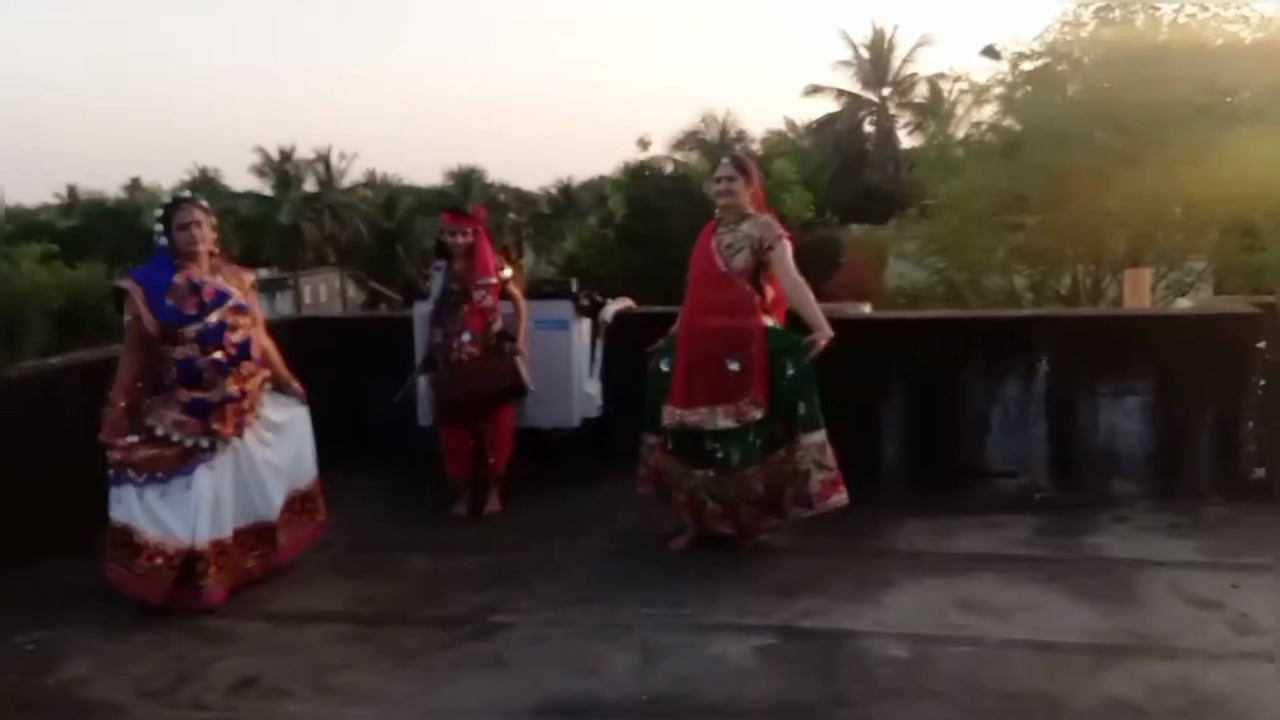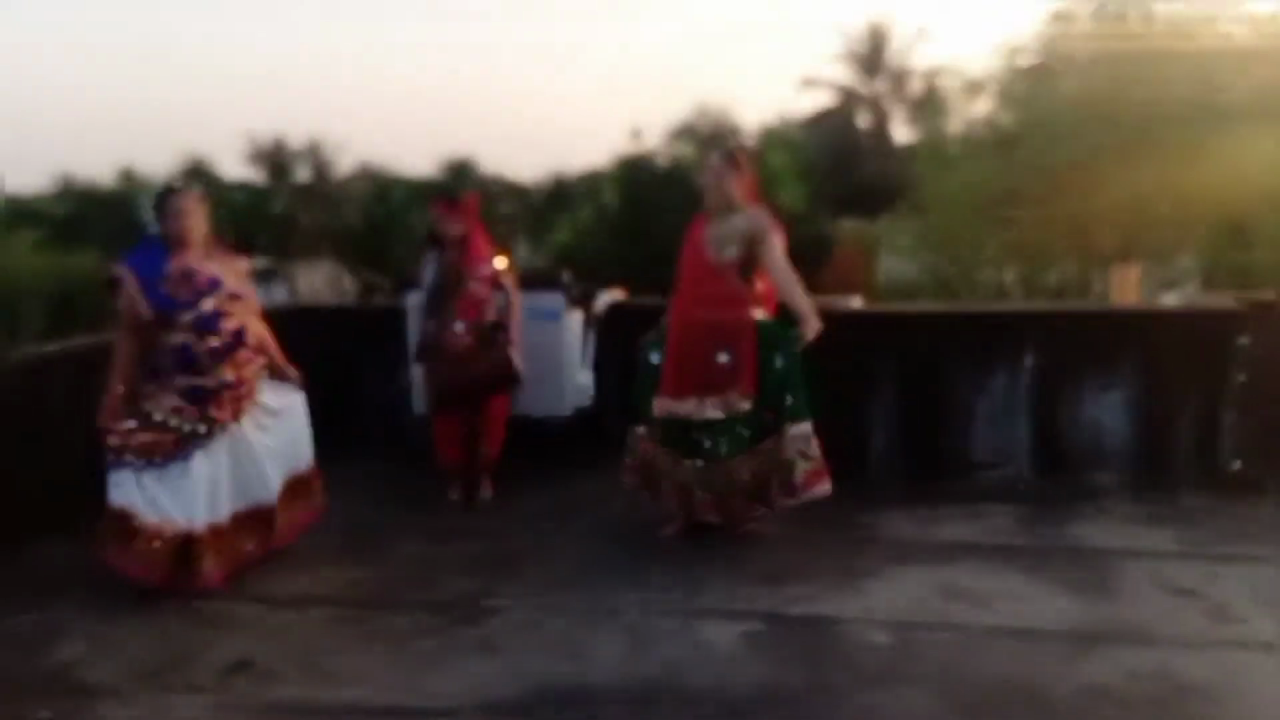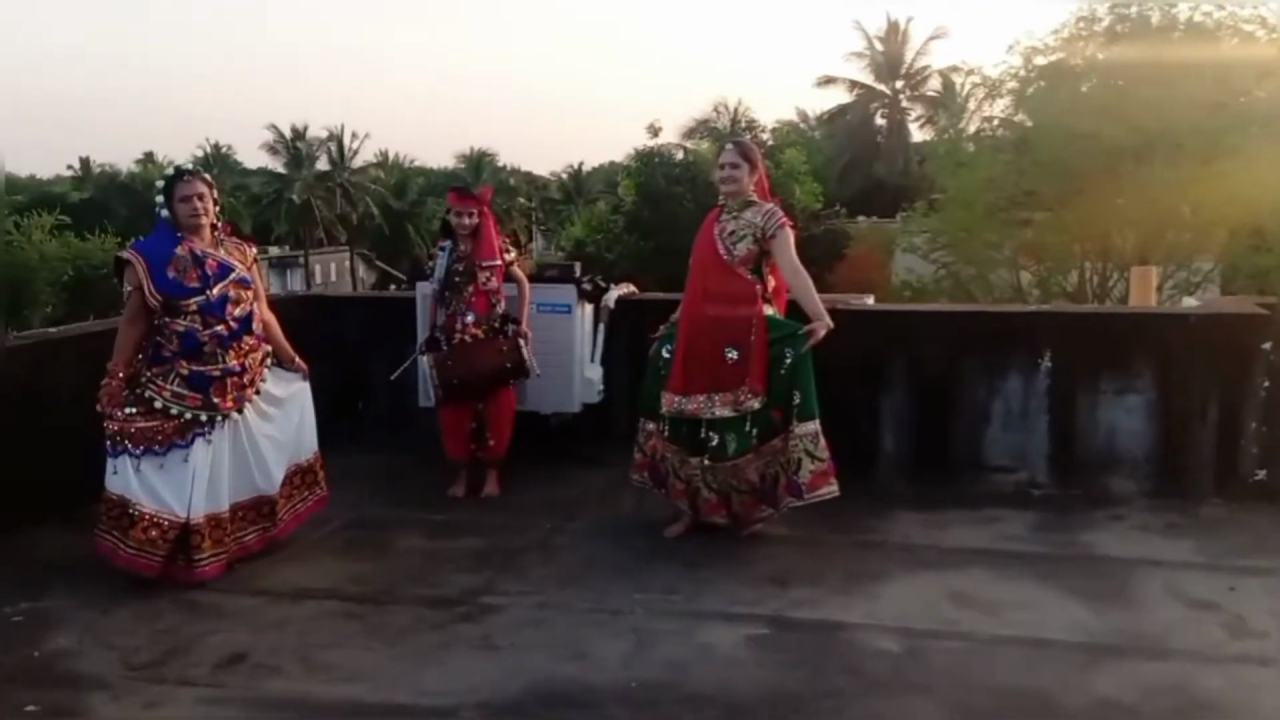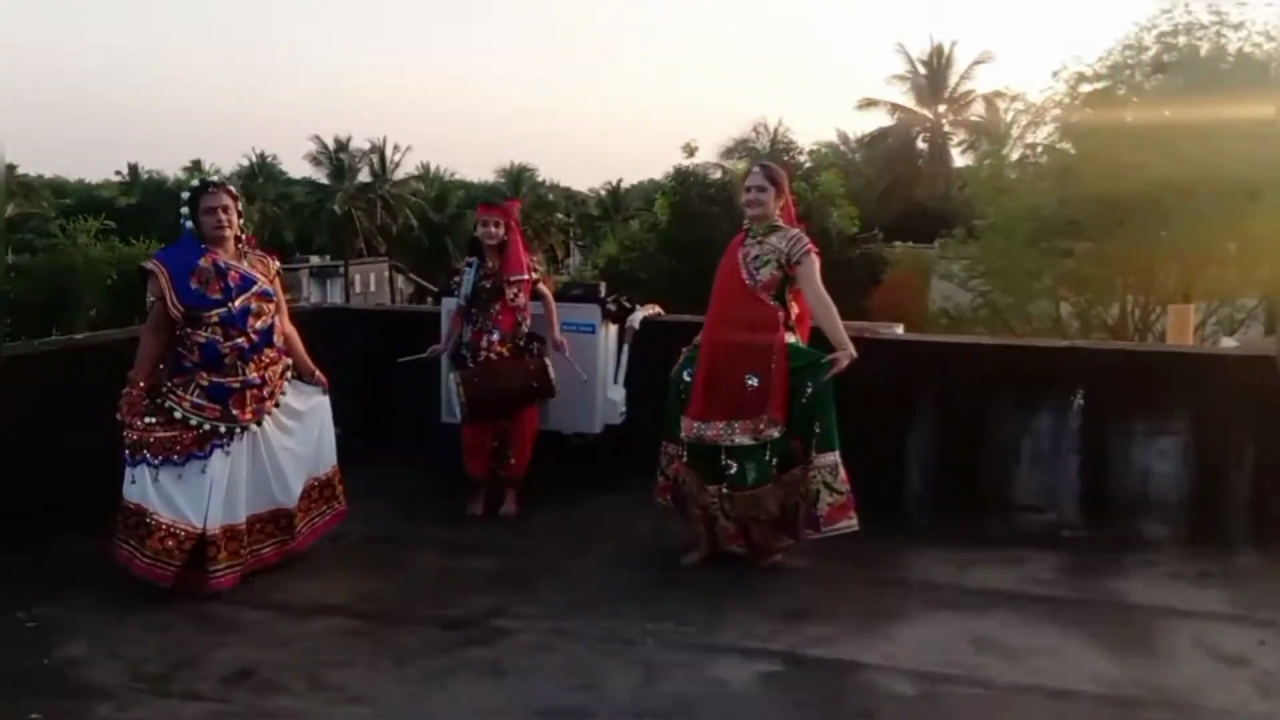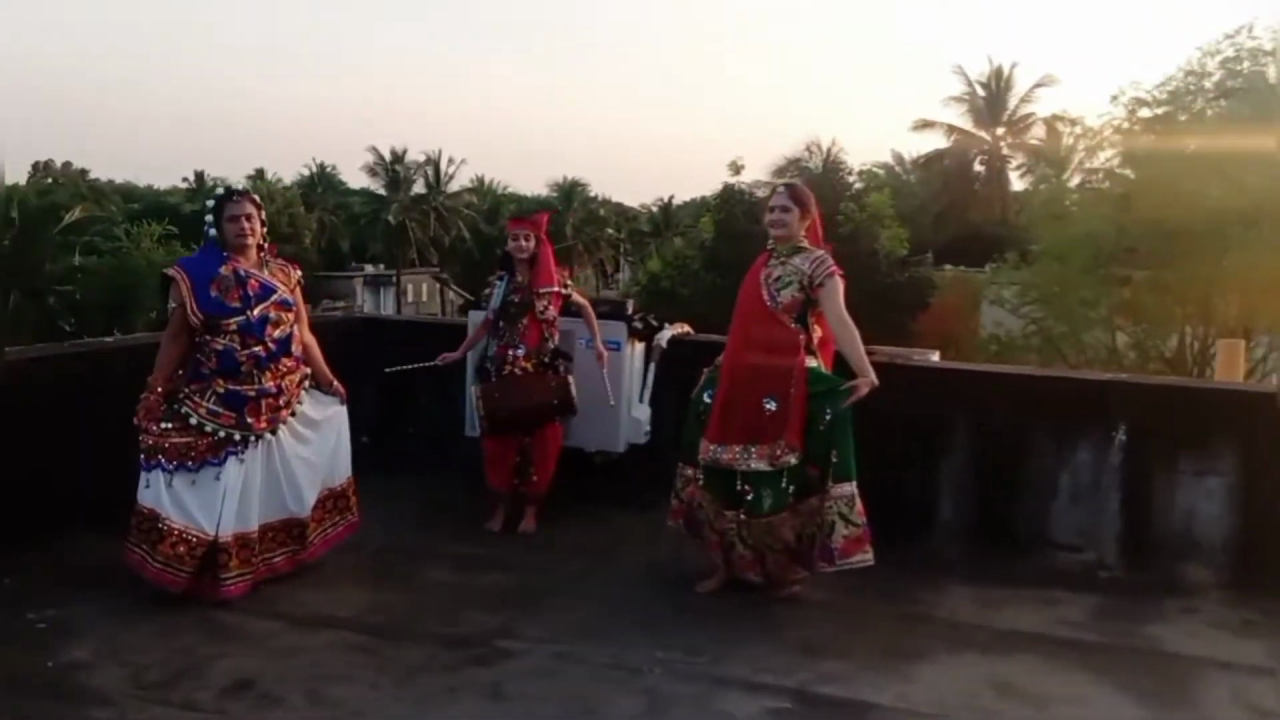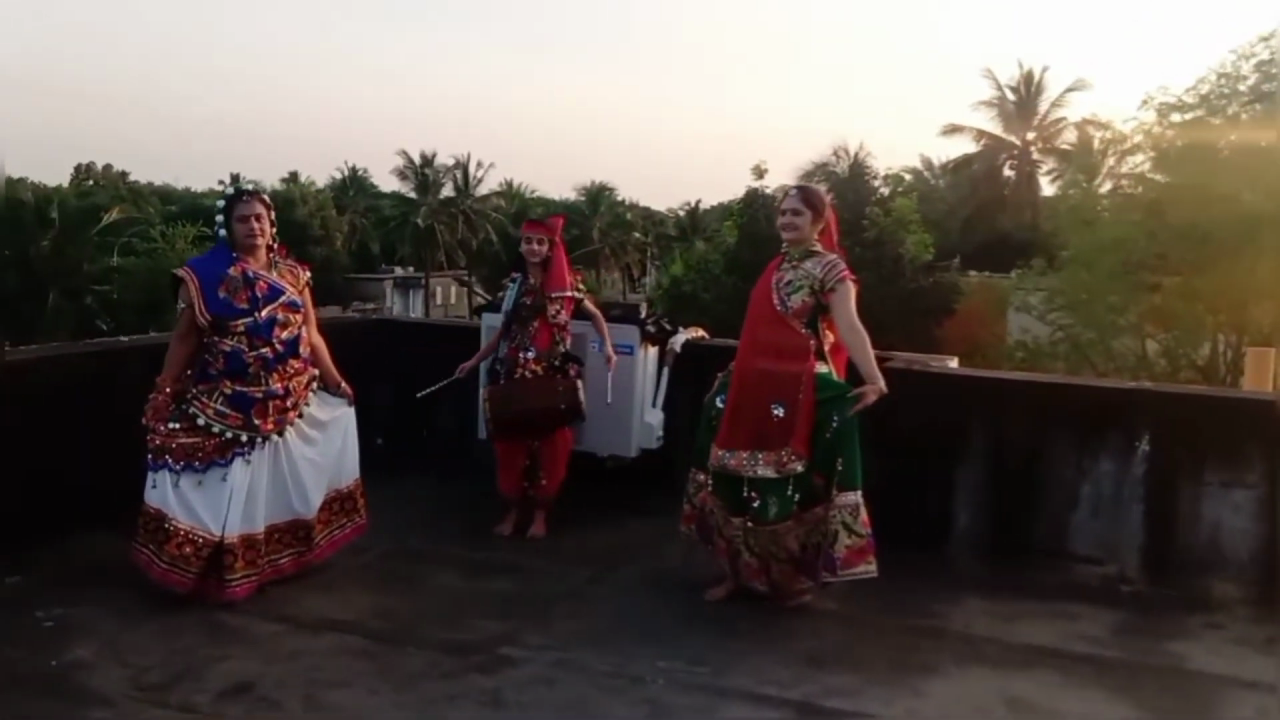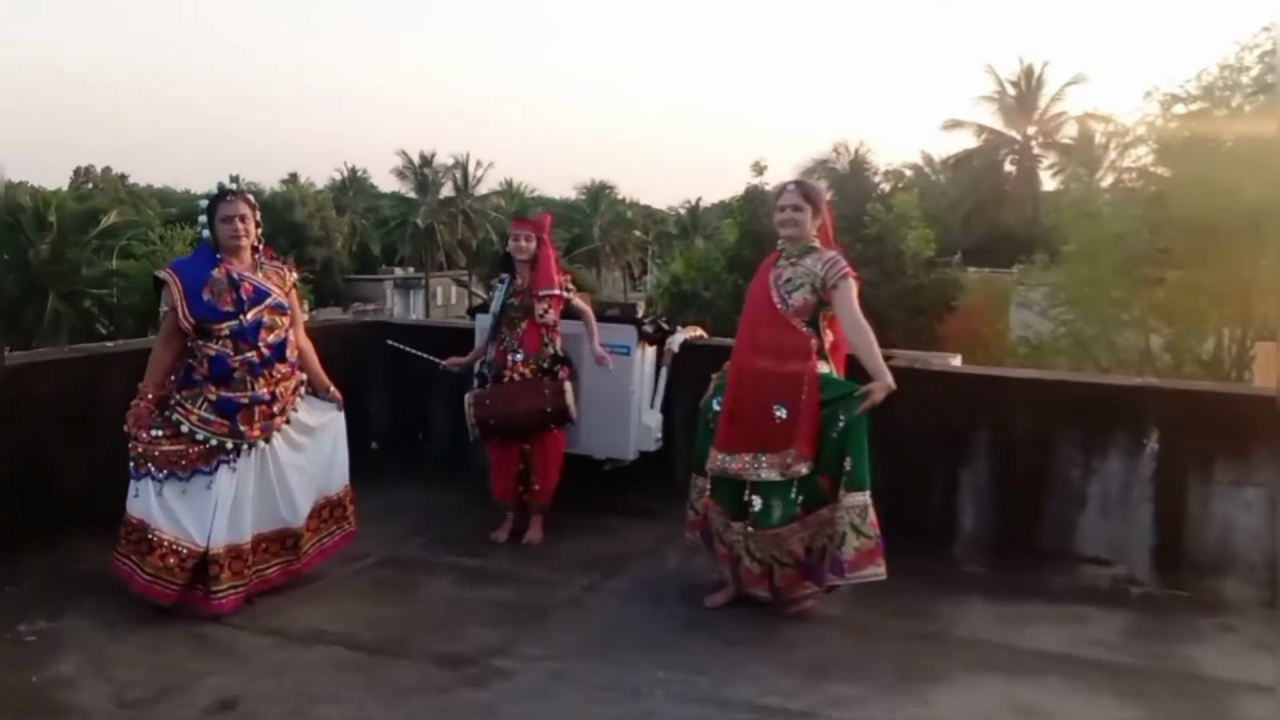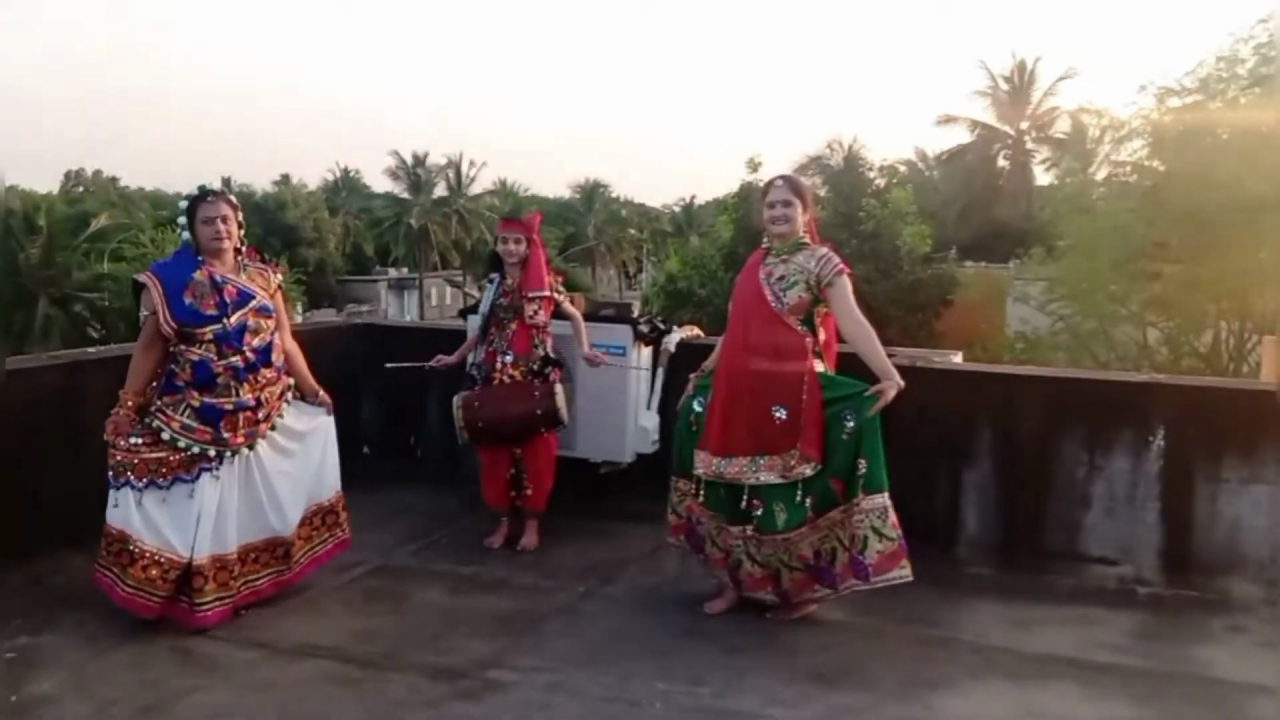
dt=0.4s
person 1, frame 1
left shoulder: (237, 278)
right shoulder: (150, 286)
left elbow: (260, 338)
right elbow: (135, 351)
left wrist: (286, 382)
right wrist: (117, 409)
left hip: (243, 407)
right hip: (183, 415)
left knee: (242, 490)
right knee: (191, 497)
left ankle: (245, 562)
right ankle: (199, 575)
person 1, frame 2
left shoulder: (231, 266)
right shoulder: (144, 273)
left elbow: (255, 324)
right elbow: (129, 336)
left wrist: (282, 367)
right wrist: (115, 394)
left hip: (237, 393)
right hip: (179, 399)
left knee: (240, 475)
right knee: (189, 483)
left ankle: (242, 545)
right ankle: (193, 560)
person 1, frame 3
left shoulder: (240, 252)
right shoulder: (152, 257)
left elbow: (261, 313)
right elbow: (134, 320)
left wrist: (288, 358)
right wrist: (115, 380)
left hip: (241, 381)
right hip: (181, 387)
left knee: (239, 465)
right knee: (188, 470)
left ankle: (241, 534)
right ankle: (193, 550)
person 1, frame 4
left shoulder: (263, 266)
right shoulder: (175, 268)
left elbow: (283, 326)
right elbow: (156, 331)
left wrist: (309, 372)
right wrist: (136, 389)
left hip: (262, 394)
right hip: (201, 398)
left knee: (258, 476)
right knee: (207, 480)
left ankle: (259, 549)
right ankle: (209, 562)
person 1, frame 5
left shoulder: (284, 274)
right shoulder: (196, 275)
left elbow: (303, 334)
right elbow: (176, 337)
left wrist: (327, 381)
right wrist: (154, 394)
left hip: (279, 402)
right hip: (218, 405)
left knee: (273, 484)
right knee: (223, 487)
left ankle: (271, 557)
right ankle: (223, 569)
person 1, frame 6
left shoulder: (293, 275)
right shoulder: (206, 275)
left elbow: (311, 335)
right elbow: (185, 338)
left wrist: (335, 383)
right wrist: (162, 395)
left hip: (288, 403)
right hip: (226, 405)
left knee: (278, 486)
right knee: (228, 488)
left ankle: (275, 559)
right ankle: (226, 570)
person 1, frame 7
left shoulder: (280, 276)
right shoulder: (189, 277)
left elbow: (298, 338)
right elbow: (169, 342)
left wrist: (323, 386)
right wrist: (146, 401)
left hip: (274, 409)
right hip: (211, 411)
left knee: (266, 494)
right knee: (217, 496)
left ankle: (262, 570)
right ankle: (214, 582)
person 1, frame 8
left shoulder: (263, 277)
right shoulder: (169, 280)
left elbow: (284, 341)
right elbow: (149, 347)
left wrist: (311, 390)
right wrist: (127, 409)
left hip: (259, 415)
right hip: (194, 419)
left knee: (250, 503)
right knee: (197, 506)
left ankle: (245, 584)
right ankle: (194, 596)
person 2, frame 1
left shoulder: (765, 228)
right shoulder: (709, 231)
left elbow: (789, 280)
left wrist: (820, 327)
right wrist: (675, 335)
left hip: (747, 343)
right hip: (700, 345)
left knee: (747, 433)
right knee: (694, 433)
left ankle: (752, 517)
right ankle: (698, 517)
person 2, frame 2
left shoulder: (755, 221)
right shoulder: (700, 224)
left elbow: (779, 272)
left wrist: (808, 318)
right wrist: (668, 327)
left hip: (735, 337)
right hip: (691, 337)
left knee: (734, 424)
right knee: (687, 424)
left ankle: (740, 506)
right ankle: (687, 506)
person 2, frame 3
left shoulder: (768, 215)
right shoulder: (712, 218)
left elbow: (791, 269)
left wrist: (820, 317)
right wrist: (677, 321)
left hip: (746, 332)
right hip: (700, 332)
left knee: (744, 421)
right knee: (693, 421)
left ankle: (748, 507)
right ankle: (695, 506)
person 2, frame 4
left shoulder: (793, 242)
right shoulder: (738, 242)
left elbow: (815, 297)
left wrist: (844, 347)
right wrist: (700, 345)
left hip: (768, 360)
right hip: (722, 358)
left knee: (764, 450)
right knee: (712, 448)
left ankle: (766, 538)
right ankle: (713, 534)
person 2, frame 5
left shoulder: (818, 263)
right shoulder: (762, 263)
left elbow: (838, 320)
left wrist: (865, 373)
right wrist: (720, 366)
left hip: (790, 383)
right hip: (744, 381)
left knee: (783, 477)
right knee: (731, 473)
left ankle: (786, 567)
right ankle: (730, 561)
person 2, frame 6
left shoulder: (830, 268)
right shoulder: (776, 267)
left elbow: (849, 326)
left wrist: (873, 379)
right wrist: (732, 373)
left hip: (801, 390)
right hip: (755, 387)
left knee: (793, 482)
right knee: (742, 479)
left ankle: (795, 577)
right ankle: (741, 570)
person 2, frame 7
left shoulder: (830, 265)
right shoulder: (770, 264)
left elbow: (853, 323)
left wrist: (881, 376)
right wrist: (726, 375)
left hip: (800, 390)
right hip: (752, 389)
left knee: (794, 483)
right knee: (744, 480)
left ankle: (798, 582)
right ankle: (742, 575)
person 2, frame 8
left shoulder: (822, 262)
right shoulder: (753, 263)
left elbow: (851, 323)
left wrist: (888, 375)
right wrist: (704, 374)
left hip: (793, 391)
right hip: (741, 390)
left knee: (791, 486)
right knee: (736, 485)
left ankle: (799, 588)
right ankle: (739, 580)
person 3, frame 1
left shoulder: (492, 266)
right shoulder: (440, 270)
left elbow: (518, 300)
right elbow: (435, 315)
left wrist: (519, 342)
right wrist: (430, 357)
left hip: (489, 357)
right hip: (450, 360)
left knee: (494, 422)
right knee: (455, 424)
left ankle: (494, 490)
right ankle: (462, 492)
person 3, frame 2
left shoulder: (485, 258)
right shoulder: (434, 262)
left elbow: (510, 292)
right elbow: (429, 307)
left wrist: (512, 333)
right wrist: (426, 345)
left hip: (481, 347)
right hip: (445, 349)
left knee: (487, 411)
right knee: (449, 412)
left ankle: (485, 477)
right ankle: (455, 478)
person 3, frame 3
left shoulder: (496, 247)
right shoulder: (442, 251)
left elbow: (522, 282)
right elbow: (436, 296)
left wrist: (522, 323)
right wrist: (431, 335)
right hip: (452, 340)
left knee: (494, 405)
right knee: (455, 406)
left ankle: (492, 473)
right ankle: (460, 473)
person 3, frame 4
left shoulder: (522, 264)
right shoulder: (469, 267)
left elbow: (546, 296)
right elbow: (461, 311)
left wrist: (554, 333)
right wrist: (447, 344)
left hip: (516, 355)
right hip: (477, 356)
left knee: (516, 422)
right knee: (477, 423)
left ankle: (511, 492)
right ankle: (480, 491)
person 3, frame 5
left shoulder: (553, 279)
right shoulder: (499, 282)
left elbow: (584, 306)
right elbow: (488, 323)
left wrist: (597, 344)
right wrist: (459, 353)
left hip: (542, 370)
right hip: (503, 369)
left knee: (540, 440)
right knee: (500, 438)
left ankle: (531, 509)
right ankle: (500, 506)
person 3, frame 6
left shoulder: (566, 283)
right shoulder: (513, 284)
left elbow: (594, 314)
right elbow: (505, 330)
left wrist: (607, 348)
right wrist: (475, 360)
left hip: (552, 373)
right hip: (514, 371)
left knee: (550, 443)
right knee: (511, 440)
left ankle: (540, 513)
right ankle: (512, 510)
person 3, frame 7
left shoulder: (555, 281)
right shoulder: (502, 283)
left elbow: (584, 312)
left wrist: (596, 347)
right wrist: (469, 358)
left hip: (543, 374)
right hip: (505, 373)
left knee: (542, 445)
right knee: (504, 444)
left ankle: (537, 519)
right ankle: (508, 516)
person 3, frame 8
left shoulder: (545, 283)
right shoulder: (493, 284)
left elbow: (574, 315)
left wrist: (584, 349)
right wrist: (455, 357)
left hip: (535, 377)
right hip: (495, 376)
left knee: (535, 449)
right knee: (497, 448)
left ankle: (531, 524)
right ankle: (503, 521)
